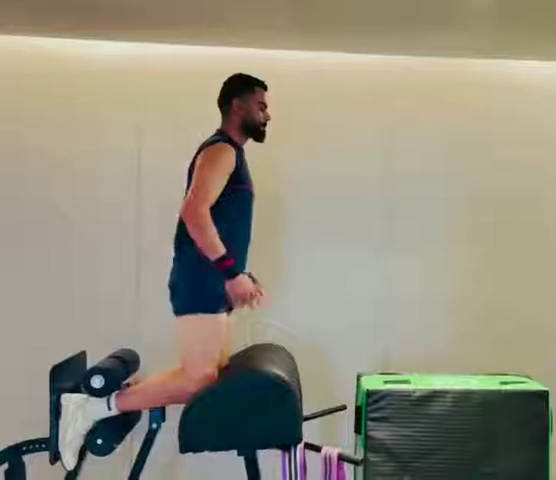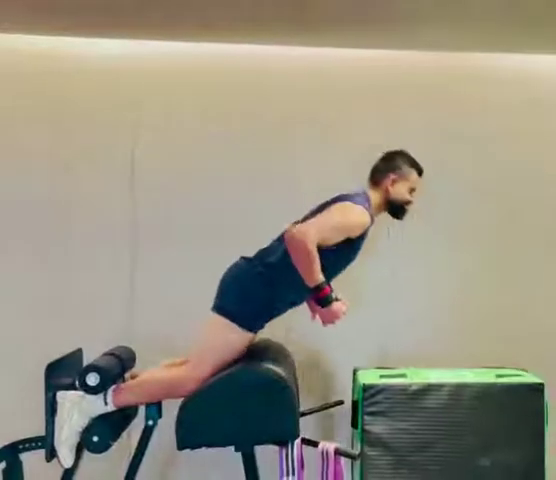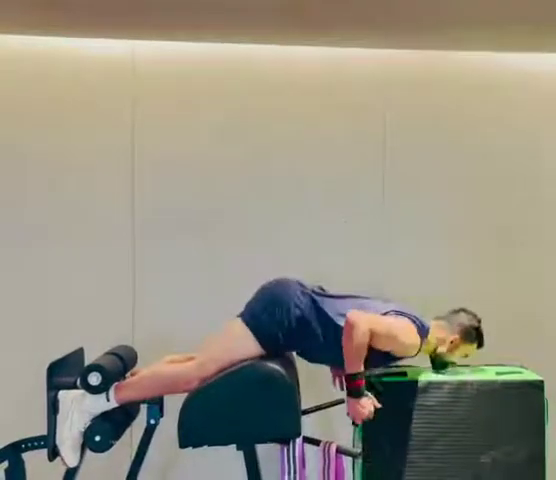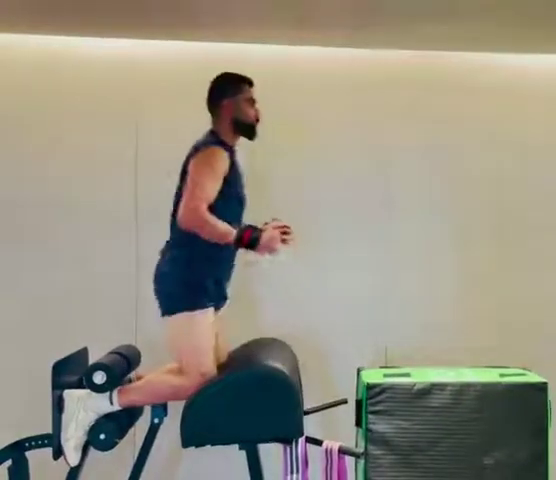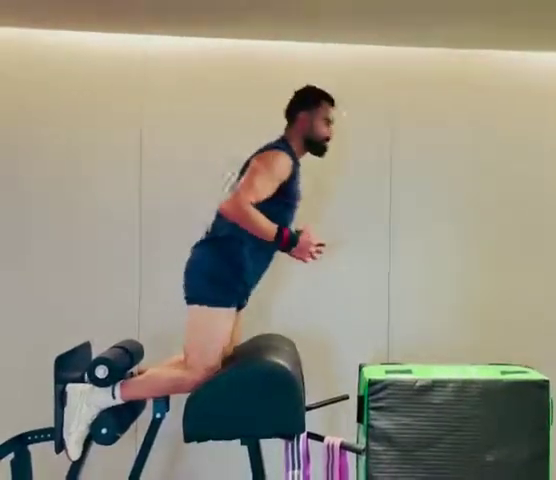
dt=1s
person 1, frame 1
left shoulder: (231, 154)
right shoulder: (221, 150)
right elbow: (194, 211)
left wrist: (234, 275)
right wrist: (232, 271)
left hip: (214, 283)
right hip: (202, 282)
left knee: (205, 375)
right knee: (199, 382)
left ankle: (116, 394)
right ankle: (94, 407)
person 1, frame 2
left shoulder: (352, 207)
right shoulder: (358, 214)
right elbow: (299, 238)
left wrist: (311, 292)
right wrist: (325, 296)
left hip: (252, 288)
right hip: (251, 292)
left knee: (195, 369)
right knee: (192, 378)
right ankle: (90, 404)
person 1, frame 3
left shoulder: (406, 321)
right shoulder: (411, 337)
right elbow: (356, 324)
left wrist: (339, 365)
right wrist: (356, 390)
left hip: (288, 300)
right hip: (282, 310)
left knee: (200, 363)
right knee: (196, 374)
left ankle: (118, 378)
right ankle: (91, 402)
person 1, frame 4
left shoulder: (221, 152)
right shoulder: (213, 153)
right elbow: (191, 216)
left wrist: (257, 232)
right wrist: (252, 239)
left hip: (204, 281)
right hip: (186, 280)
left knee: (213, 368)
right knee: (199, 379)
left ankle: (122, 385)
right ankle: (95, 402)
person 1, frame 5
left shoulder: (286, 160)
right shoulder: (280, 158)
right elbow: (235, 206)
left wrist: (291, 242)
right wrist: (287, 240)
left hip: (228, 276)
right hip: (218, 274)
left knee: (215, 361)
right knee: (201, 373)
left ankle: (122, 380)
right ankle: (96, 398)
